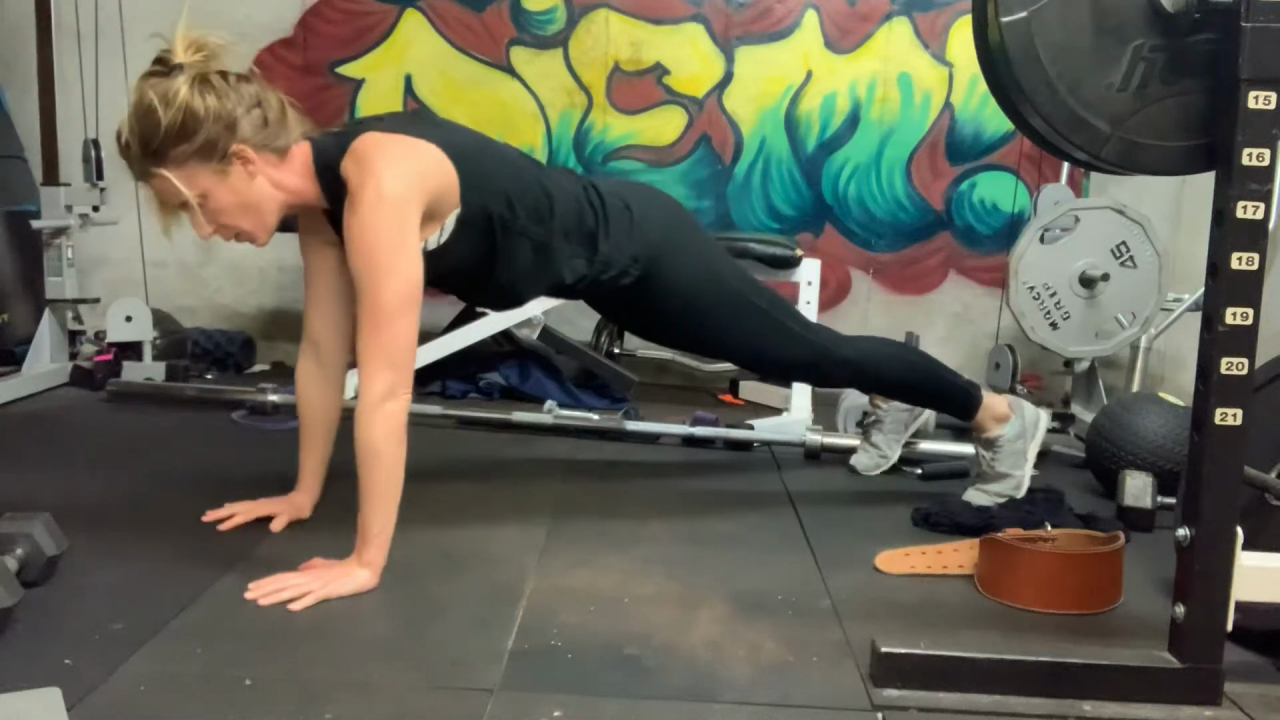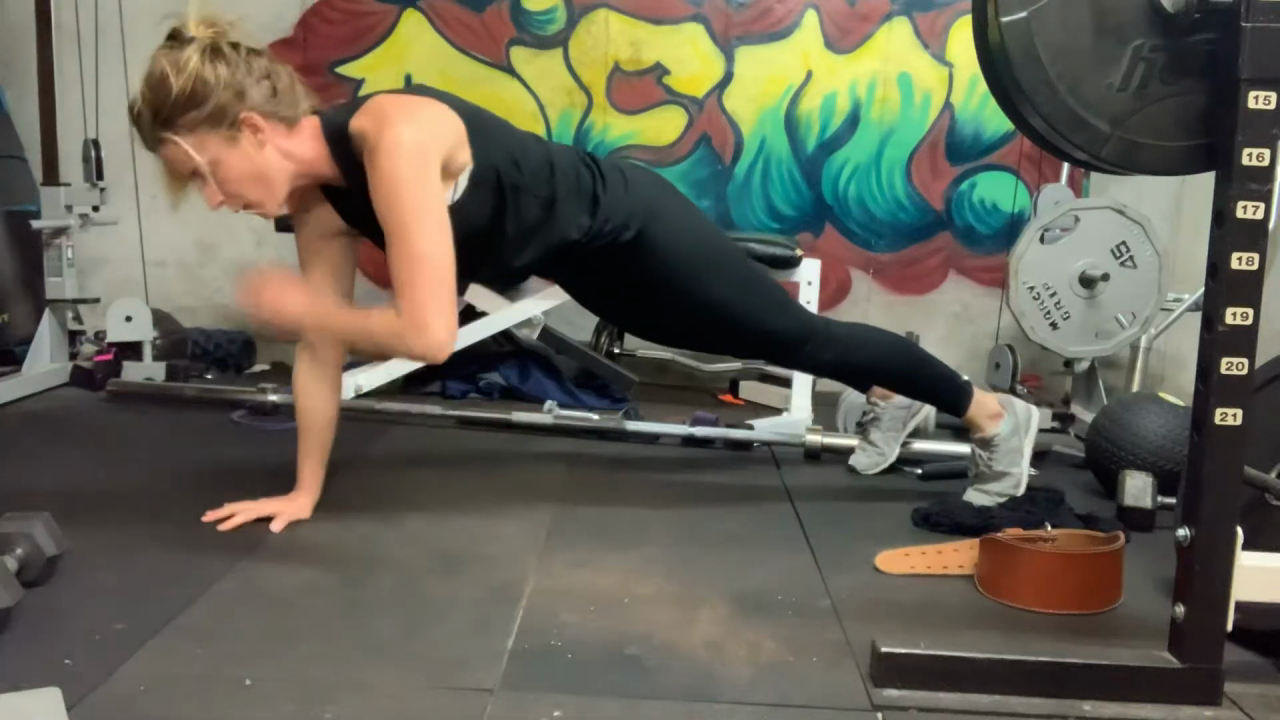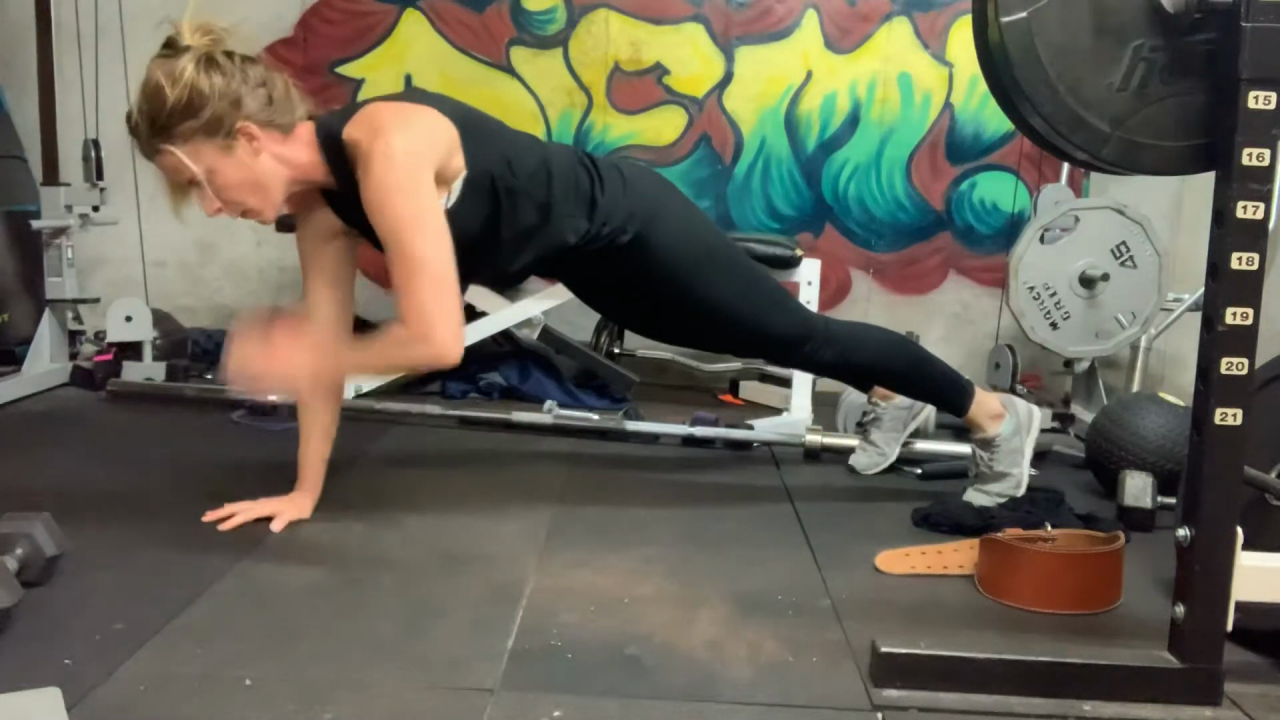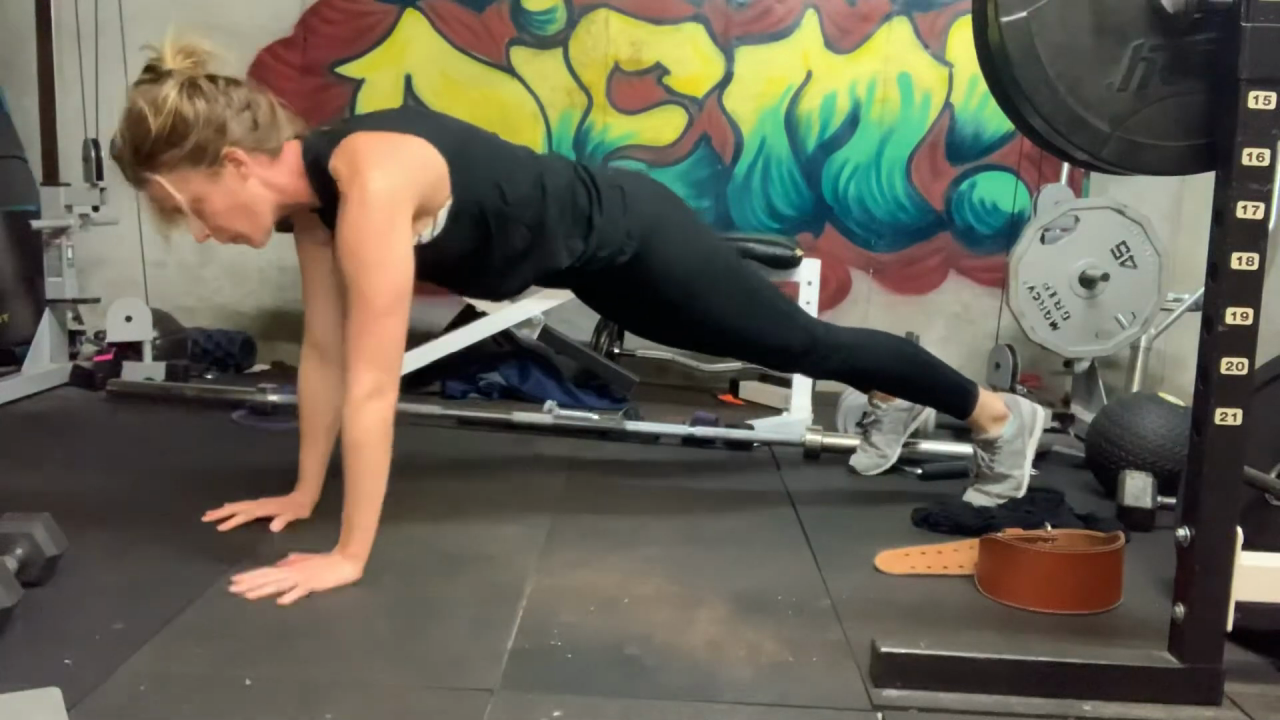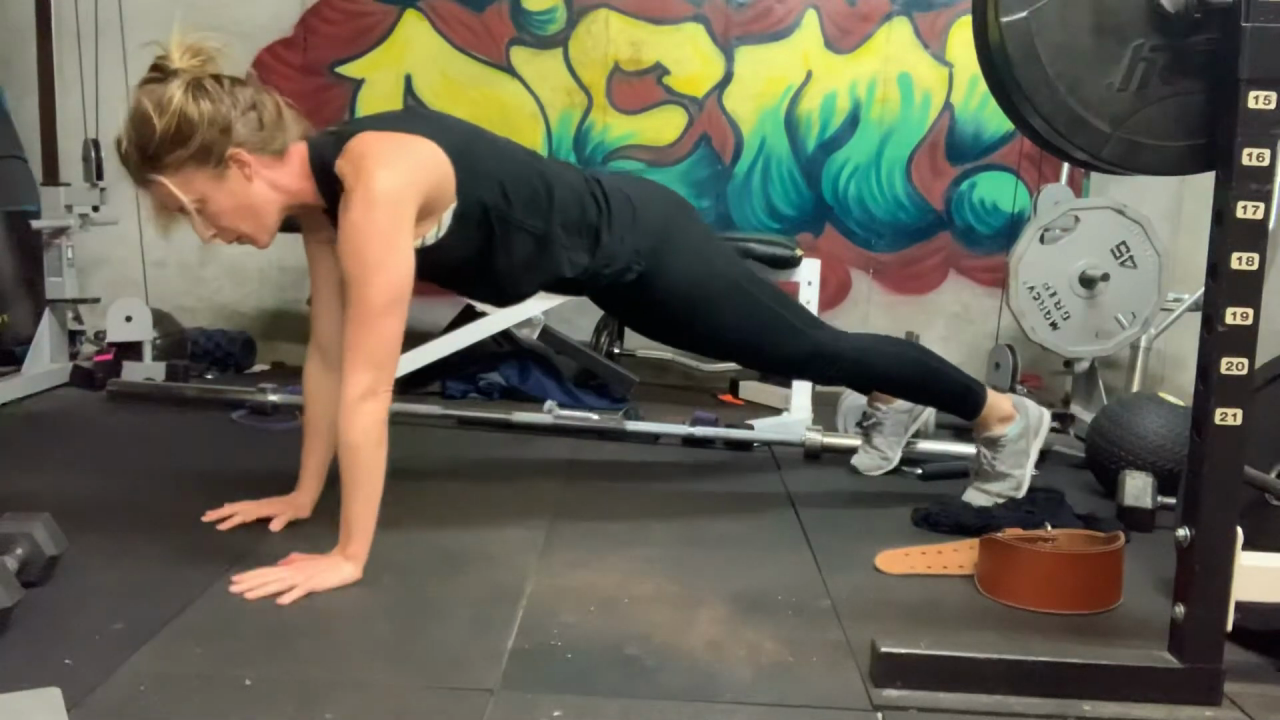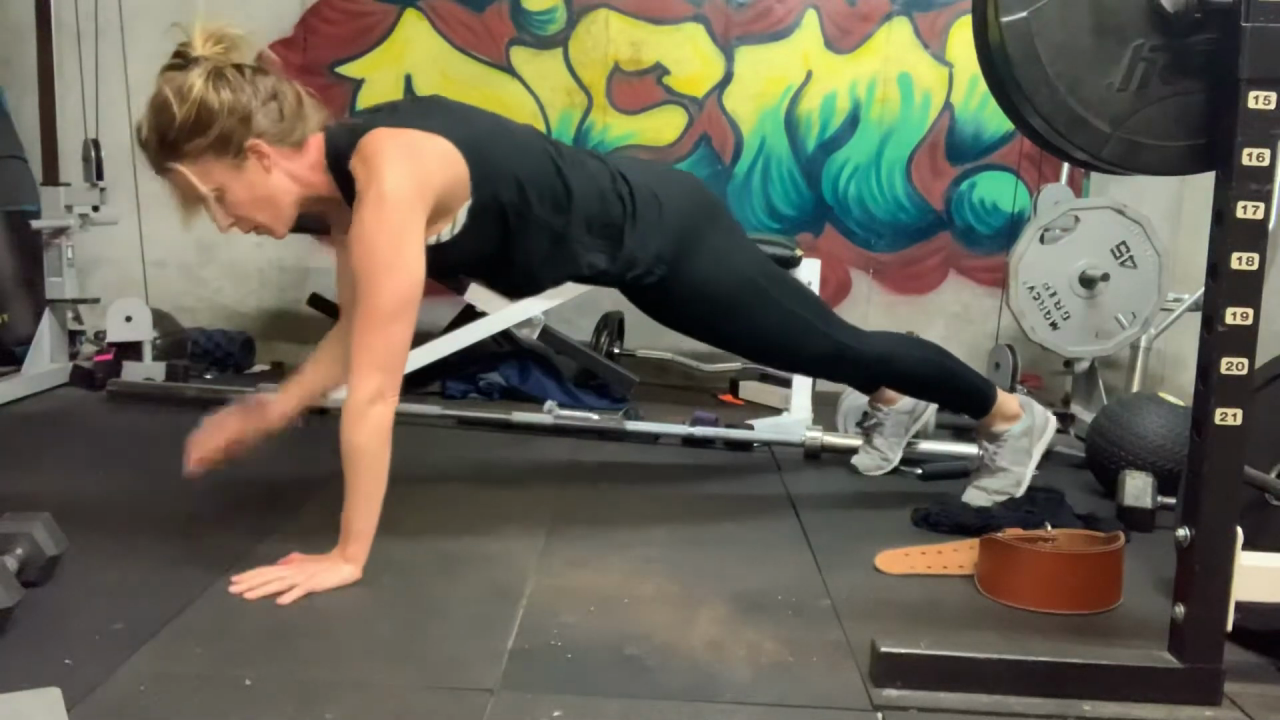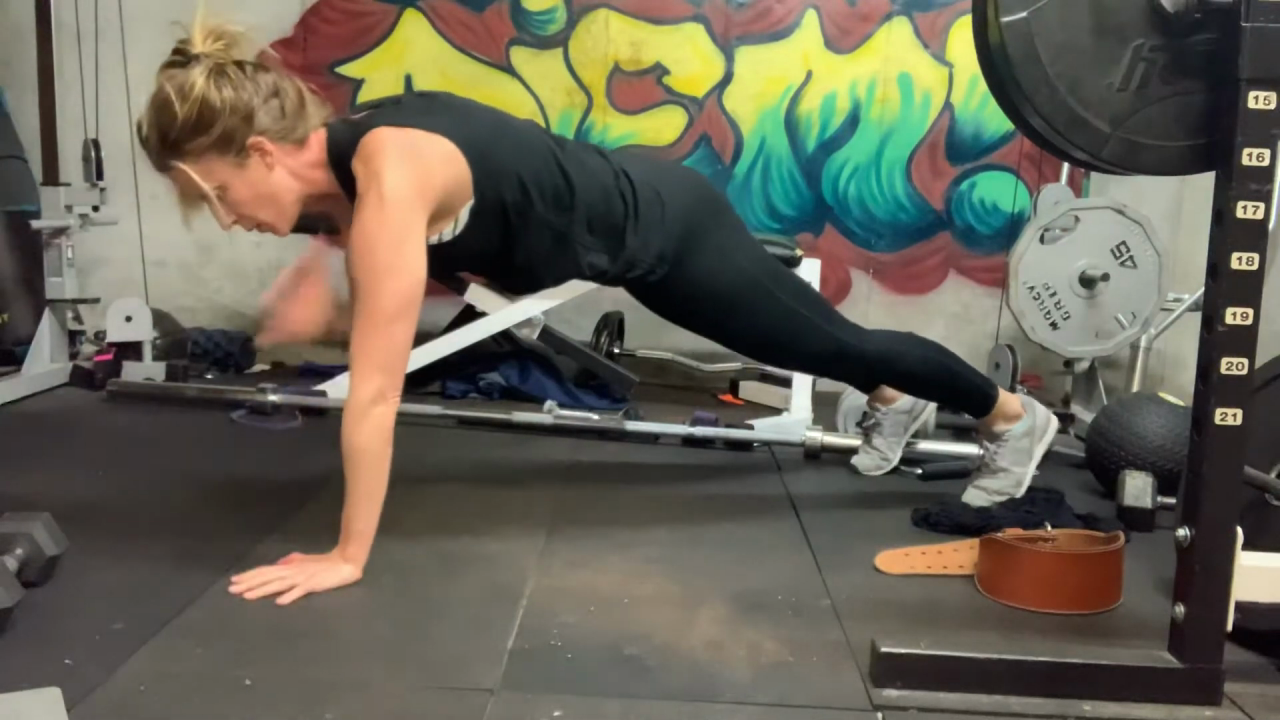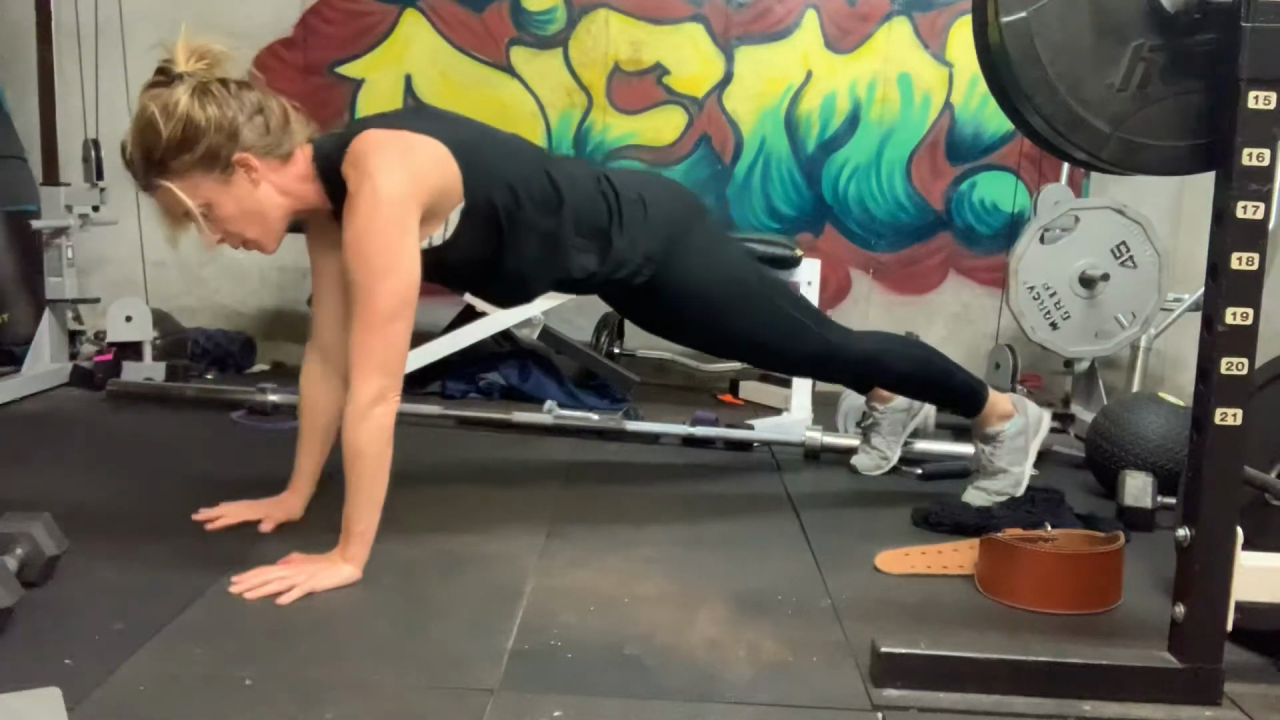
dt=0.4s
person 1, frame 1
left shoulder: (377, 178)
right shoulder: (317, 194)
left elbow: (386, 386)
right elbow: (323, 352)
left wrist: (366, 561)
right wrist: (304, 492)
left hip: (635, 247)
right hip: (592, 264)
left knee: (806, 352)
right knee: (780, 354)
left ankle: (1002, 419)
right ankle: (896, 407)
person 1, frame 2
left shoulder: (392, 137)
right shoulder: (312, 182)
left elbow: (429, 333)
right elbow: (323, 345)
left wrist: (302, 304)
right wrist: (305, 490)
left hip: (628, 223)
right hip: (579, 258)
left knee: (798, 337)
right knee: (750, 343)
left ankle: (995, 416)
right ankle: (890, 403)
person 1, frame 3
left shoulder: (384, 146)
right shoulder: (316, 187)
left elbow: (437, 337)
right elbow: (327, 334)
left wrist: (303, 367)
right wrist: (303, 487)
left hip: (628, 224)
right hip: (585, 257)
left knee: (794, 332)
right knee: (763, 342)
left ankle: (997, 417)
right ankle: (893, 401)
person 1, frame 4
left shoulder: (370, 181)
right shoulder: (310, 191)
left elbow: (372, 388)
right elbow: (324, 351)
left wrist: (349, 557)
right wrist: (303, 494)
left hip: (630, 235)
right hip: (591, 258)
left knee: (802, 342)
right knee: (780, 345)
left ankle: (1000, 416)
right ankle: (893, 403)
person 1, frame 5
left shoulder: (374, 180)
right shoulder: (321, 188)
left elbow: (368, 387)
right elbow: (328, 353)
left wrist: (349, 556)
right wrist: (304, 493)
left hip: (640, 244)
right hip: (603, 253)
left knee: (812, 349)
right knee: (788, 350)
left ankle: (1006, 417)
right ankle: (895, 405)
person 1, frame 6
left shoulder: (386, 175)
right shoulder: (339, 166)
left elbow: (376, 390)
right elbow: (362, 341)
left wrist: (348, 557)
right wrist: (279, 407)
left hip: (662, 234)
right hip: (628, 228)
left knee: (826, 345)
right knee: (806, 345)
left ankle: (1012, 418)
right ankle: (896, 406)
person 1, frame 7
left shoulder: (387, 172)
right shoulder: (342, 160)
left elbow: (374, 391)
right elbow: (378, 319)
left wrist: (346, 558)
right wrist: (325, 314)
left hip: (666, 229)
right hip: (630, 219)
left knee: (827, 344)
right knee: (806, 343)
left ankle: (1013, 418)
right ankle: (894, 405)
person 1, frame 8
left shoulder: (378, 180)
right shoulder: (323, 187)
left elbow: (374, 392)
right elbow: (329, 356)
left wrist: (348, 557)
right wrist: (295, 496)
left hip: (649, 238)
right hip: (610, 251)
left knee: (816, 344)
right knee: (796, 349)
left ankle: (1006, 416)
right ankle: (892, 401)
